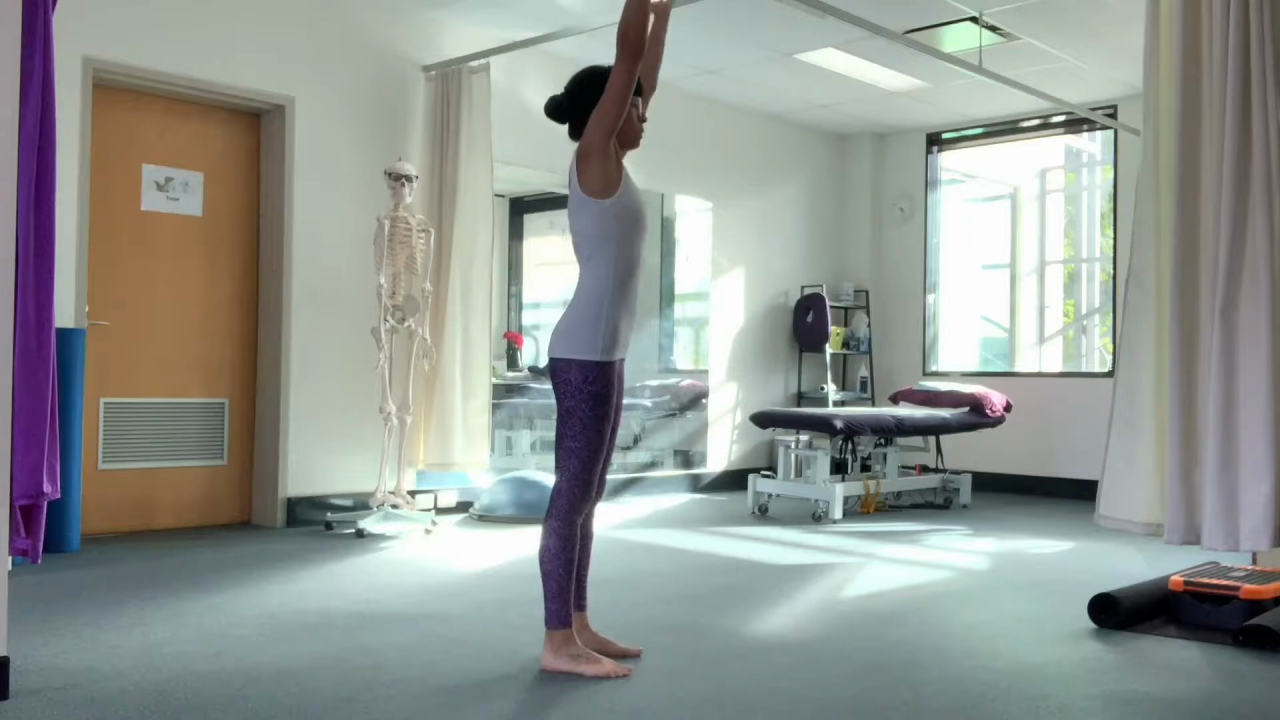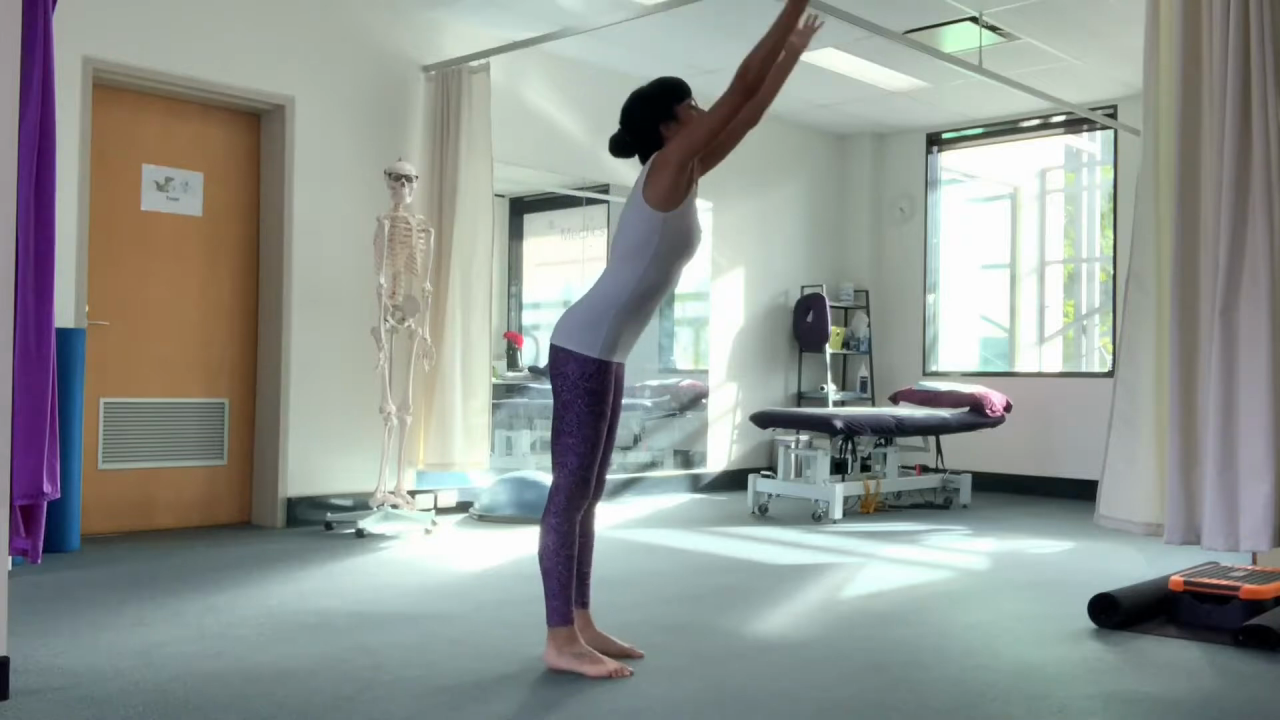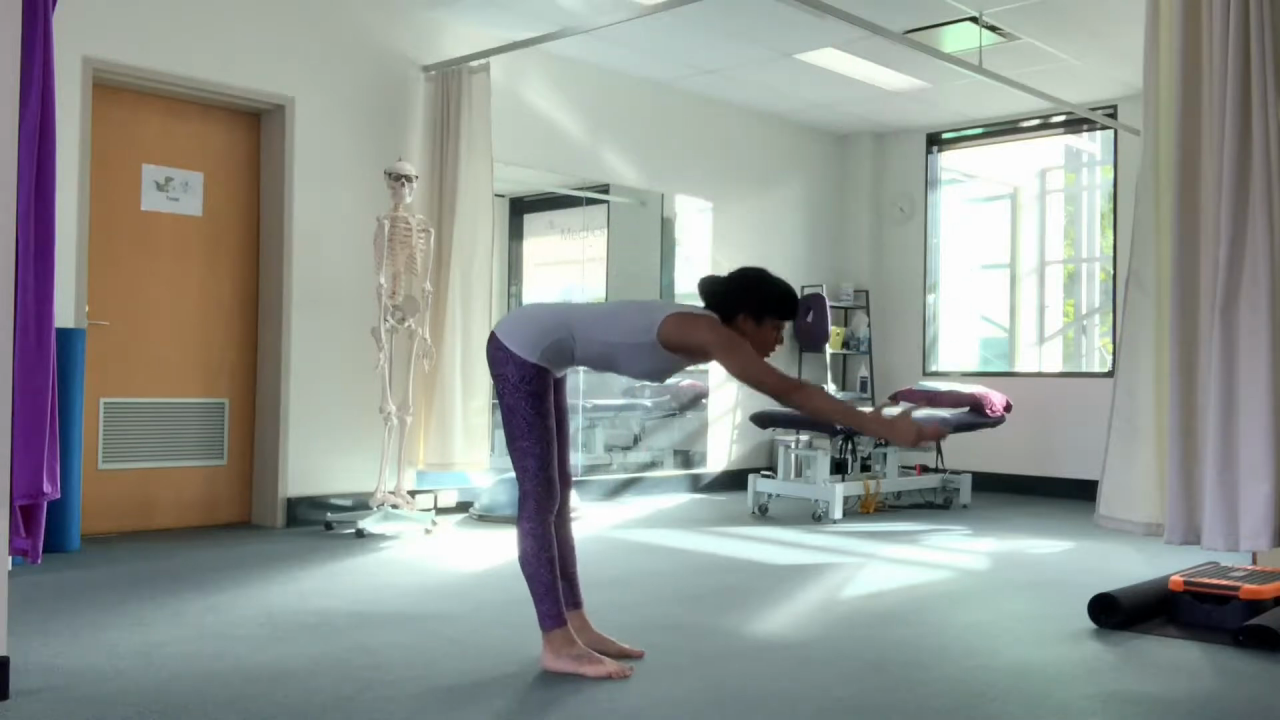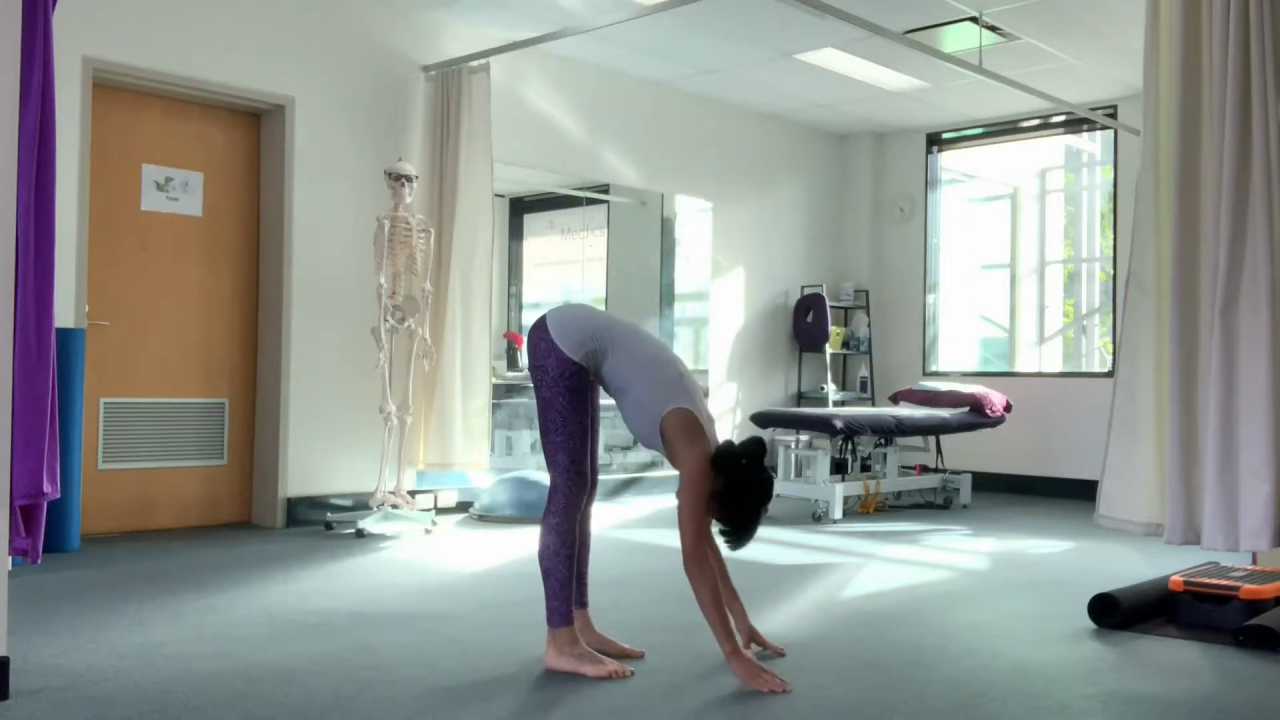
dt=0.5s
person 1, frame 1
left shoulder: (607, 163)
right shoulder: (592, 156)
left elbow: (644, 80)
right elbow: (626, 57)
left hip: (599, 352)
right hip: (584, 353)
left knee: (584, 497)
right knee: (573, 496)
left ankle: (576, 628)
right ankle: (557, 643)
person 1, frame 2
left shoulder: (680, 175)
right shoulder: (667, 171)
left elbow: (745, 112)
right elbow: (739, 94)
left hip: (600, 349)
right hip: (585, 347)
left knee: (584, 494)
right knee: (570, 492)
left ankle: (579, 625)
right ankle: (560, 641)
person 1, frame 3
left shoulder: (707, 334)
right shoulder: (708, 332)
left elbow: (786, 389)
right elbow: (784, 389)
left wrist: (863, 420)
right wrist: (876, 424)
left hip: (542, 349)
right hip: (523, 348)
left knee: (555, 492)
right knee: (540, 496)
left ankle: (577, 626)
right ankle: (557, 645)
person 1, frame 4
left shoulder: (701, 444)
right shoulder: (696, 450)
left elbow: (705, 545)
right elbow: (695, 559)
left wrist: (743, 623)
right wrist: (735, 657)
left hip: (575, 345)
right hip: (566, 342)
left knee: (582, 490)
right knee: (570, 493)
left ankle: (579, 627)
right ankle: (561, 644)
